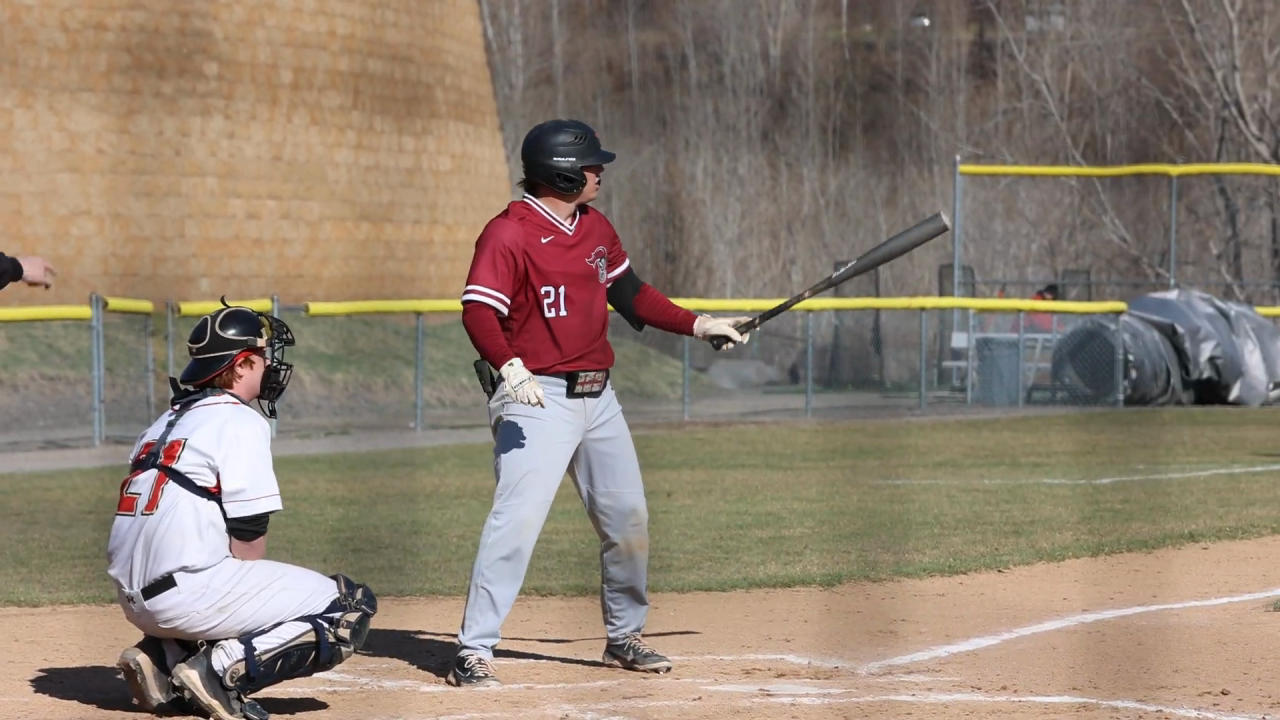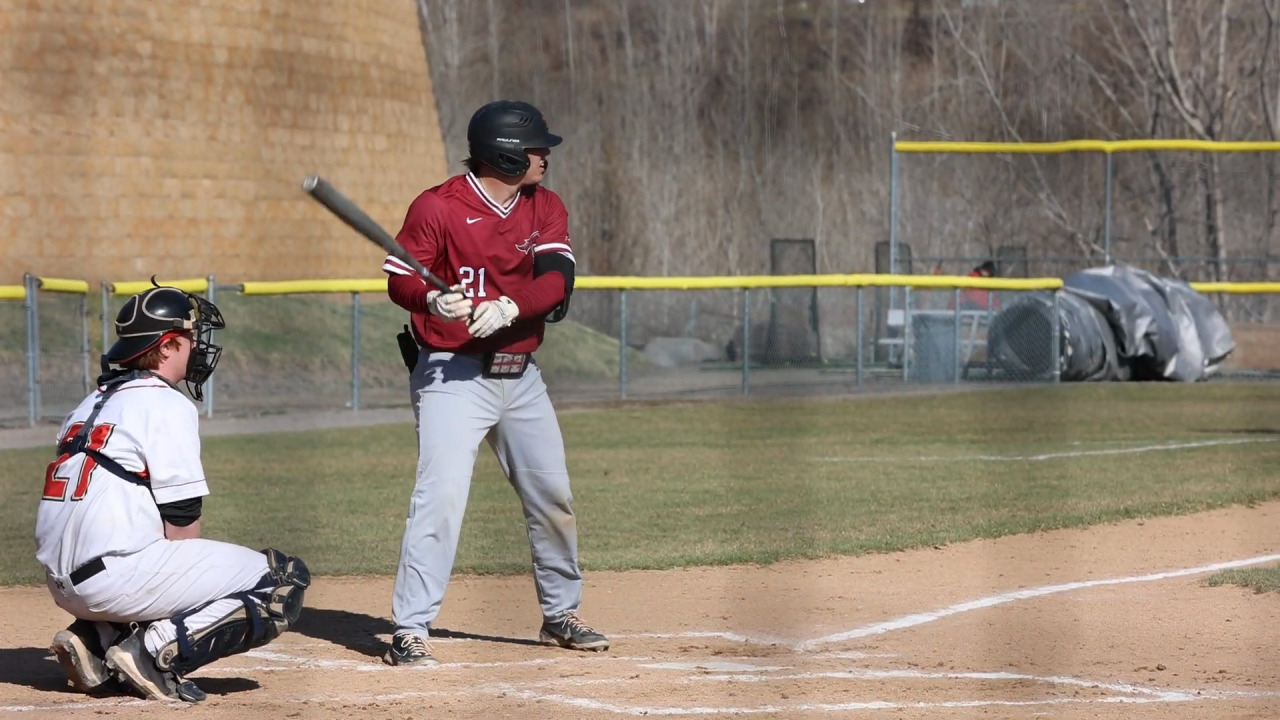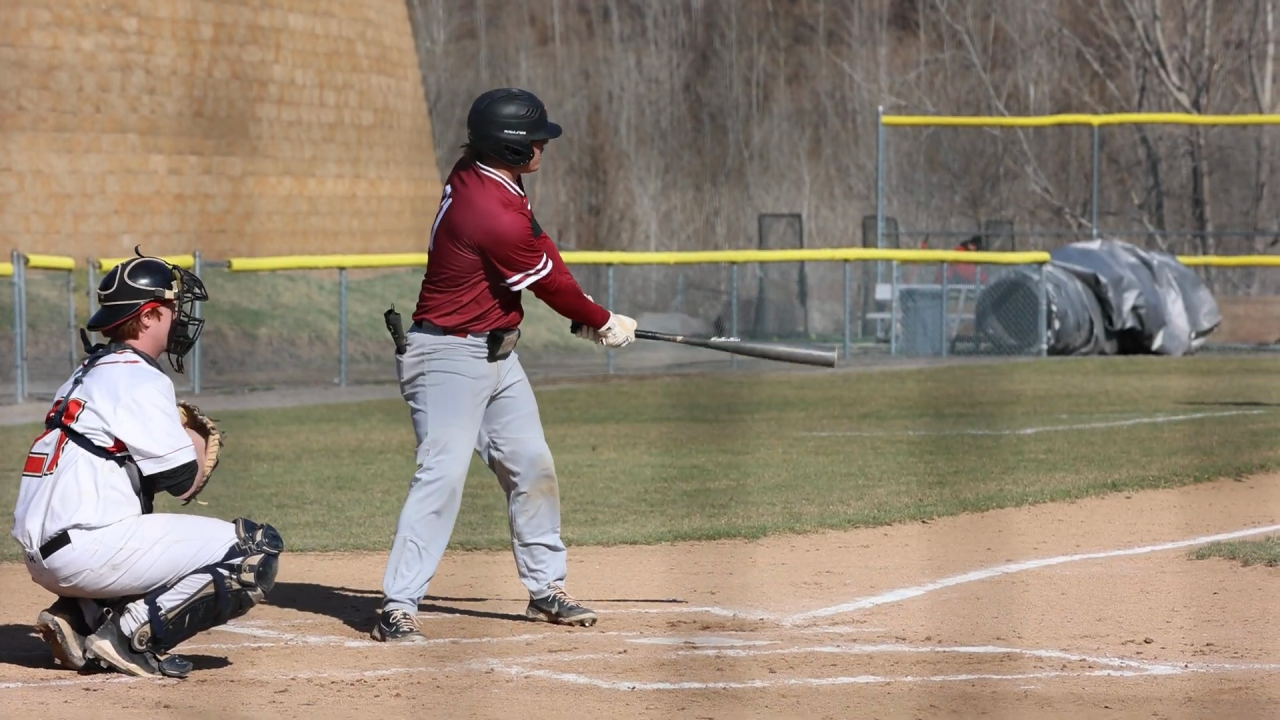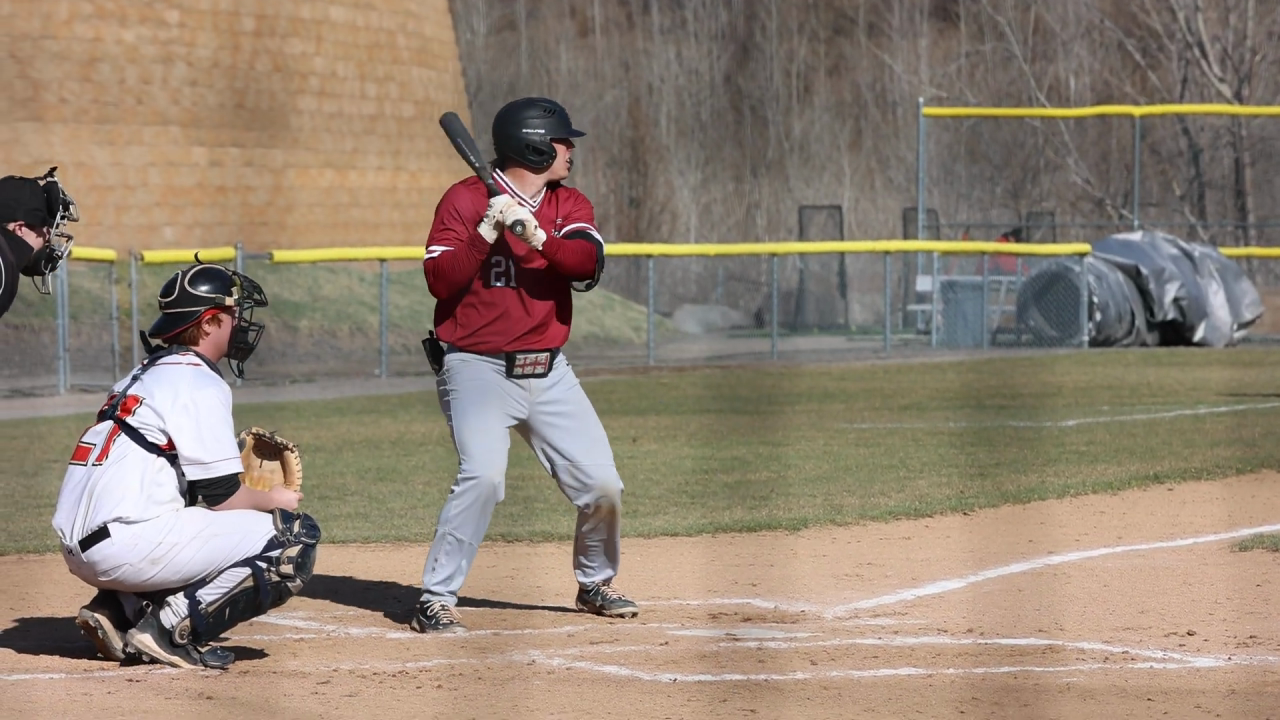
dt=1s
person 1, frame 1
left shoulder: (596, 226)
right shoulder: (508, 233)
left elbow: (630, 293)
right elbow: (478, 312)
left wrist: (697, 325)
right wrist: (511, 367)
left hip: (598, 396)
right hip: (539, 399)
left knee: (627, 518)
right knee: (516, 520)
left ankle: (623, 636)
right ankle: (473, 650)
person 1, frame 2
left shoulder: (547, 207)
right shoulder: (437, 206)
left elbow: (557, 282)
right elbow: (399, 279)
left wrist: (507, 307)
right wrist: (434, 302)
left hip: (521, 375)
right hip: (451, 375)
left knee: (552, 497)
right knee: (440, 498)
left ankle: (561, 614)
right ankle: (409, 630)
person 1, frame 3
left shoulder: (480, 173)
right shoulder: (492, 213)
left elbow: (539, 244)
right elbow: (548, 281)
left wrist: (588, 313)
right wrist: (602, 320)
left hip: (496, 351)
right hip: (449, 356)
left knee: (533, 468)
right knee: (443, 474)
left ankle: (546, 589)
right ankle: (398, 606)
person 1, frame 4
left shoulder: (572, 204)
right shoulder: (465, 199)
left elbow: (587, 266)
right elbow: (439, 282)
left wrist: (535, 235)
right wrist: (488, 230)
left hip: (548, 372)
right hip: (478, 367)
left knee: (601, 485)
right knee: (483, 476)
left ankle: (595, 583)
right ankle: (436, 597)
person 2, frame 1
left shoulder: (168, 420)
right shoulder: (240, 421)
right elbow: (248, 535)
right wrist: (253, 597)
left hip: (135, 598)
right hip: (184, 590)
right knee: (352, 607)
left ankle: (161, 658)
right ankle: (221, 670)
person 2, frame 2
left shoulder: (94, 401)
right shoulder: (167, 404)
right elbow: (181, 520)
right wrist: (191, 575)
left hip: (63, 583)
right hip: (113, 574)
right knee: (285, 581)
left ankle: (96, 641)
right ankle: (153, 653)
person 2, frame 3
left shoulder: (88, 373)
right shoulder: (138, 379)
right elbow: (184, 482)
left wrist: (180, 449)
right wrist: (198, 448)
left hip: (43, 553)
right hip: (84, 548)
right knee: (257, 549)
left ankle: (80, 618)
right ankle: (130, 636)
person 2, frame 4
left shoulder: (146, 373)
right shoulder: (200, 382)
right elbow: (220, 496)
left wrist: (251, 491)
right wrist: (270, 500)
right hip: (124, 541)
right knee: (295, 539)
left ankle: (119, 612)
right ankle: (172, 627)
